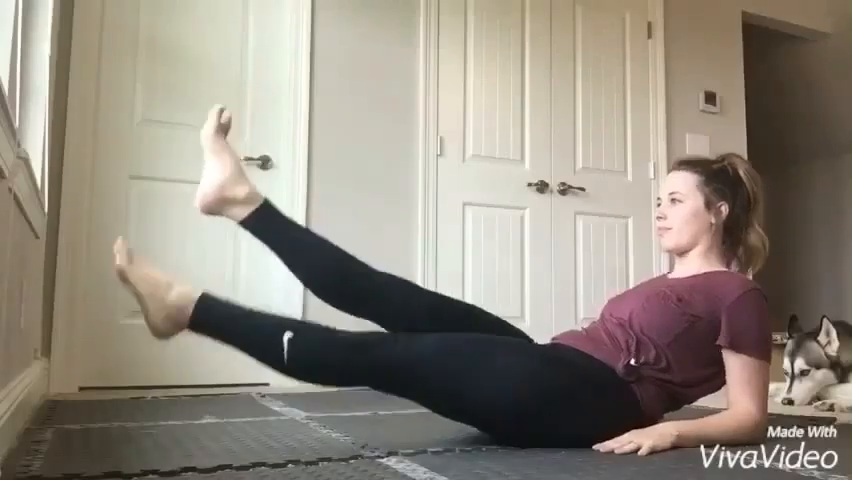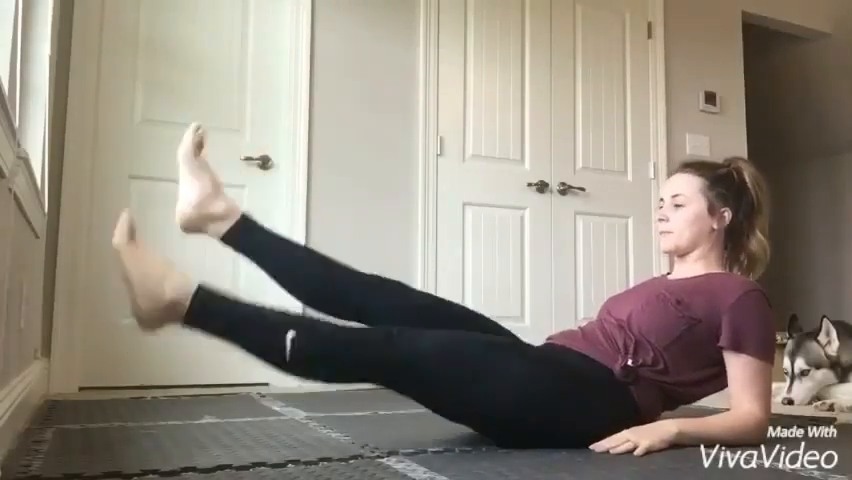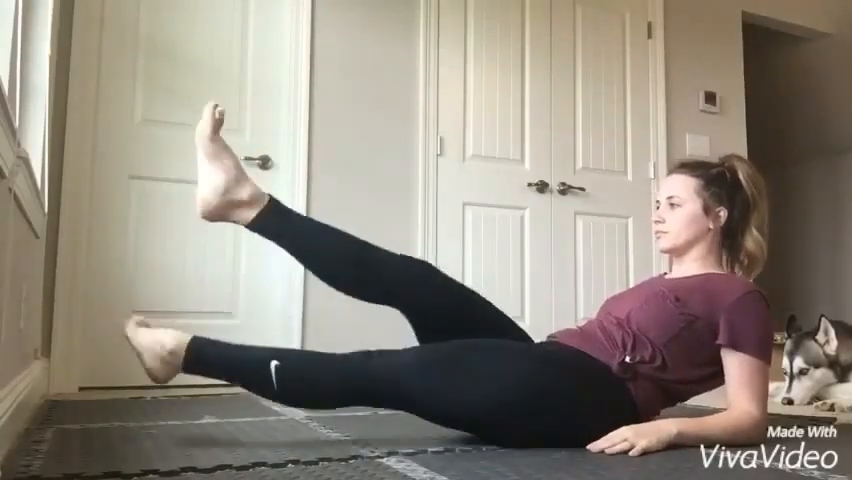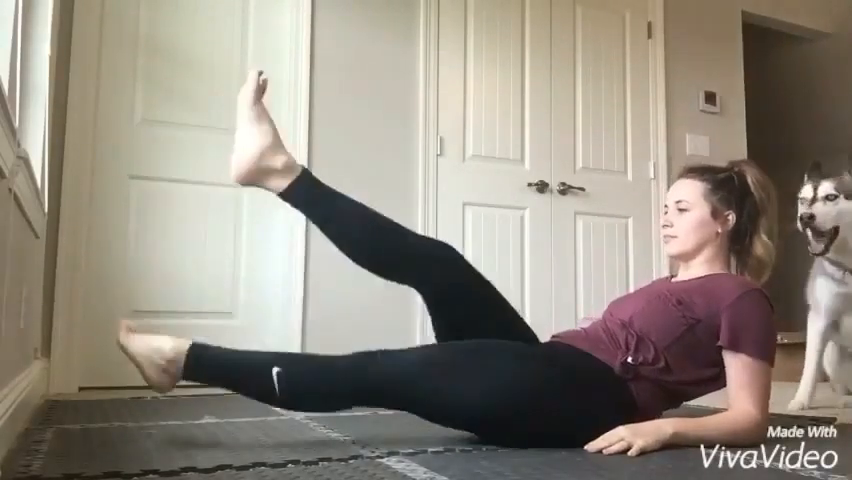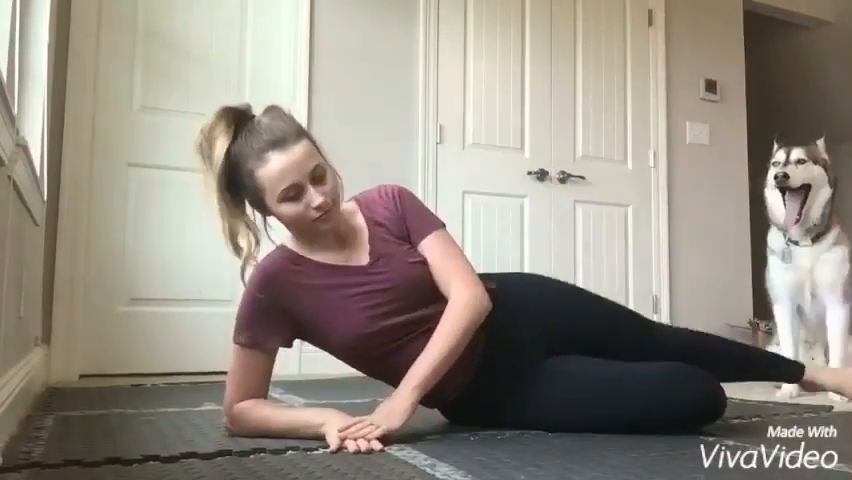
dt=1s
person 1, frame 1
left shoulder: (738, 296)
right shoulder: (669, 284)
left elbow: (750, 415)
left wrist: (672, 428)
left hip: (586, 406)
right hip: (552, 392)
left knee: (387, 355)
right knee: (395, 298)
left ankle: (190, 308)
person 1, frame 2
left shoulder: (739, 299)
right shoulder: (668, 283)
left elbow: (750, 416)
left wrist: (667, 426)
left hip: (584, 404)
right hip: (547, 391)
left knee: (389, 347)
right knee: (395, 315)
left ankle: (197, 274)
right ankle: (187, 300)
person 1, frame 3
left shoulder: (736, 299)
right shoulder: (666, 284)
left elbow: (751, 418)
left wrist: (669, 426)
left hip: (581, 402)
right hip: (547, 384)
left knee: (387, 372)
right knee: (410, 280)
left ankle: (188, 351)
right ankle: (248, 201)
person 1, frame 4
left shoulder: (740, 301)
right shoulder: (674, 284)
left elbow: (750, 419)
left wrist: (666, 424)
left hip: (586, 401)
right hip: (549, 380)
left knee: (380, 373)
right knee: (432, 262)
left ankle: (185, 357)
right ankle: (279, 168)
person 1, frame 5
left shoulder: (391, 205)
right shoulder: (275, 285)
left elbow: (471, 296)
right elbow: (240, 410)
left wrist: (405, 397)
right wrist: (322, 419)
left hip: (508, 314)
right hip: (485, 390)
left knee: (659, 336)
right knee: (698, 397)
